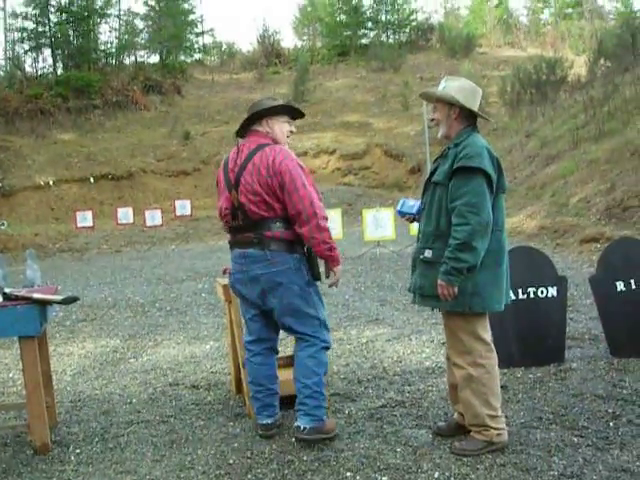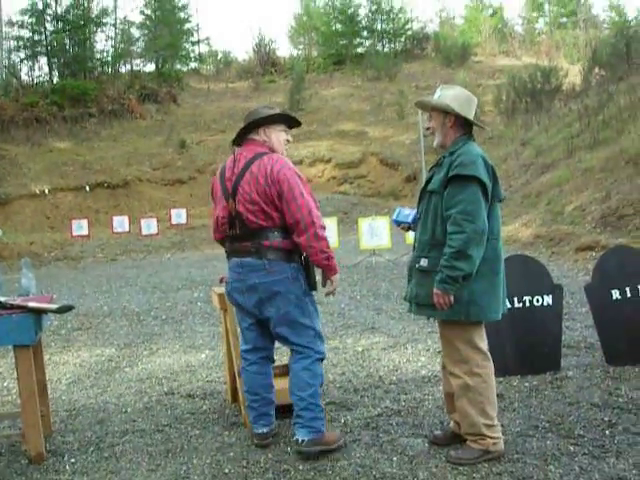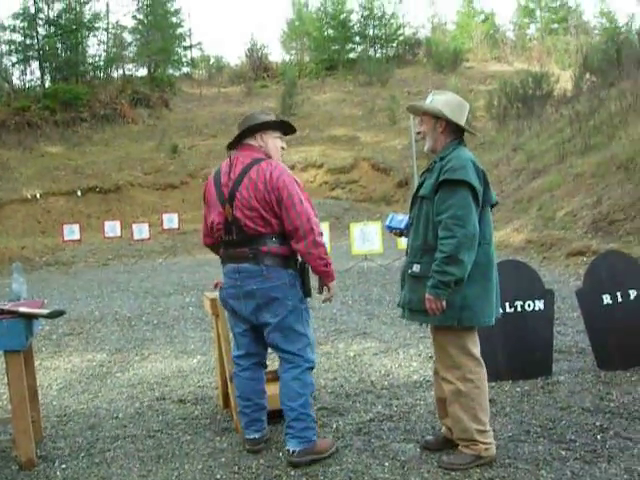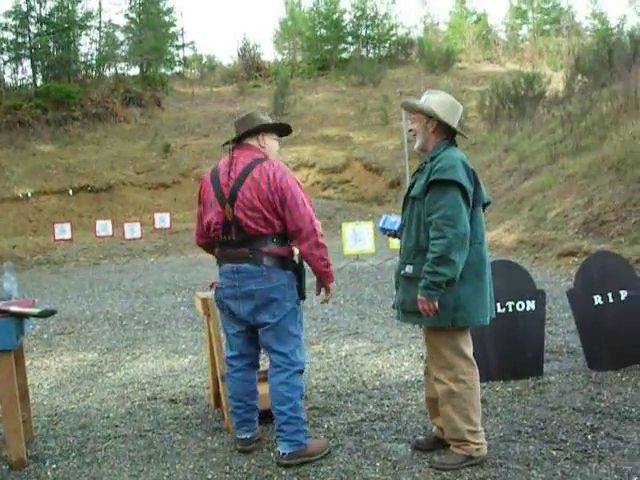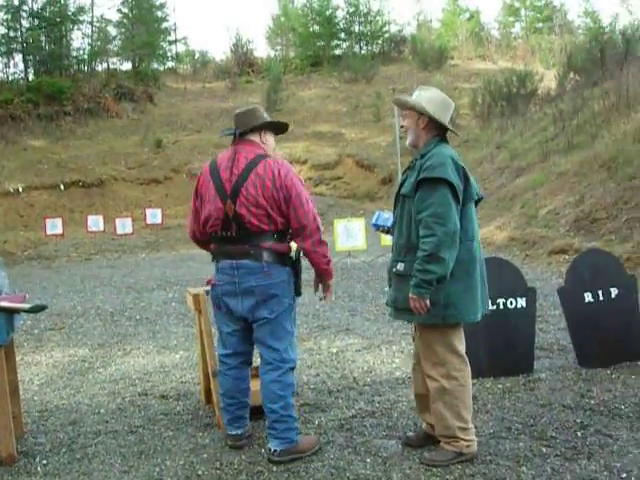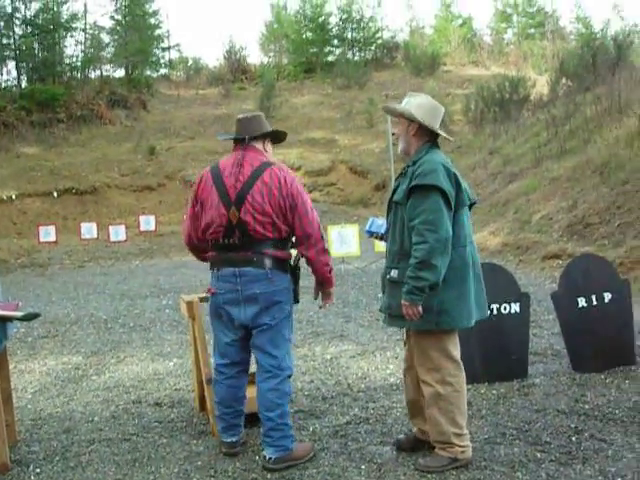
dt=0.1s
person 1, frame 1
left shoulder: (471, 154)
right shoulder: (460, 151)
left elbow: (473, 222)
left wrist: (452, 273)
right wrist: (423, 215)
left hip: (463, 278)
right hip: (454, 273)
left knee: (472, 353)
right knee: (459, 350)
left ankle: (489, 429)
right ankle: (466, 415)
person 1, frame 2
left shoulder: (466, 162)
right shoulder: (456, 159)
left elbow: (468, 230)
left wrist: (447, 281)
right wrist: (419, 224)
left hip: (460, 286)
right hip: (452, 282)
left knee: (468, 361)
right knee: (455, 359)
left ankle: (485, 438)
right ankle: (462, 424)
person 1, frame 3
left shoulder: (457, 166)
right shoulder: (448, 164)
left elbow: (459, 236)
left wrist: (438, 286)
right wrist: (412, 230)
left hip: (453, 292)
right hip: (445, 288)
left knee: (460, 367)
right knee: (447, 364)
left ankle: (477, 443)
right ankle: (454, 429)
person 1, frame 4
left shoulder: (447, 167)
right shoulder: (440, 164)
left elbow: (450, 236)
left wrist: (430, 287)
right wrist: (404, 231)
left hip: (446, 291)
right hip: (439, 289)
left knee: (452, 368)
right knee: (438, 365)
left ankle: (468, 444)
right ankle: (445, 429)
person 1, frame 5
left shoulder: (437, 164)
right shoulder: (432, 161)
left elbow: (441, 234)
left wrist: (421, 284)
right wrist: (397, 228)
left hip: (437, 288)
right hip: (431, 285)
left knee: (444, 364)
right knee: (425, 361)
left ankle: (458, 441)
right ankle: (435, 425)
person 1, frame 6
left shoulder: (429, 171)
right shoulder: (426, 167)
left elbow: (433, 240)
left wrist: (414, 292)
right wrist: (390, 234)
left hip: (433, 293)
right hip: (427, 291)
left knee: (439, 371)
right knee: (417, 365)
left ankle: (453, 446)
right ankle: (425, 430)
person 2, frame 1
left shoulder: (229, 163)
right shoulder: (278, 157)
right elbow: (309, 213)
right wrist: (331, 257)
left hip: (242, 263)
right hip: (280, 262)
left knee: (258, 344)
right knee: (313, 337)
left ankle: (266, 418)
right ankle: (310, 420)
person 2, frame 2
left shoulder: (224, 173)
right shoulder: (276, 165)
left elbow: (220, 231)
right elbow: (307, 222)
right wrist: (328, 266)
left hip: (239, 273)
right hip: (277, 271)
left knee: (254, 352)
right knee: (307, 350)
left ankle: (262, 427)
right ankle: (309, 432)
person 2, frame 3
left shoulder: (217, 177)
right shoulder: (273, 171)
left elbow: (210, 237)
right elbow: (305, 228)
right wrist: (325, 273)
left hip: (233, 279)
right hip: (274, 277)
left knee: (247, 358)
right knee: (296, 359)
left ankle: (253, 433)
right ankle: (301, 442)
person 2, frame 4
left shoulder: (211, 178)
right shoulder: (274, 172)
left elbow: (202, 237)
right elbow: (307, 230)
right wrist: (324, 275)
left hip: (229, 279)
right hip: (270, 278)
left knee: (239, 359)
right knee: (285, 363)
left ankle: (245, 433)
right ankle: (291, 444)
person 2, frame 5
left shoulder: (209, 172)
right shoulder: (275, 169)
left elbow: (197, 232)
right elbow: (308, 226)
right wrist: (324, 272)
left hip: (225, 276)
right hip: (268, 275)
left knee: (232, 356)
right knee: (277, 360)
left ankle: (236, 429)
right ankle: (282, 441)
person 2, frame 6
left shoulder: (207, 178)
right shoulder: (280, 176)
left elbow: (192, 238)
right elbow: (310, 236)
right wrist: (324, 280)
left hip: (224, 282)
right hip: (268, 282)
left knee: (228, 363)
right knee: (273, 367)
left ankle: (230, 437)
right ankle: (277, 448)
